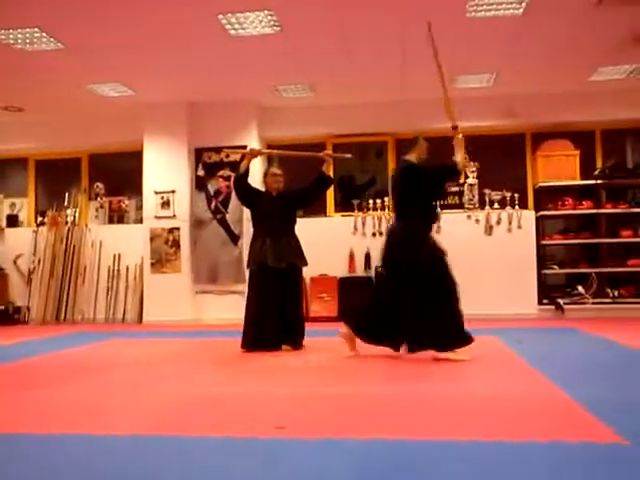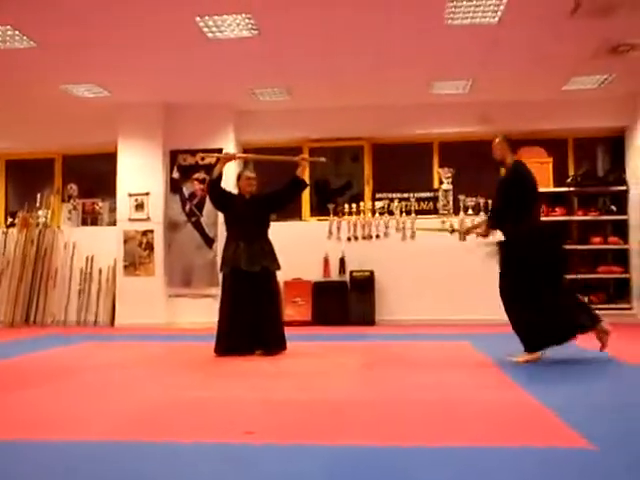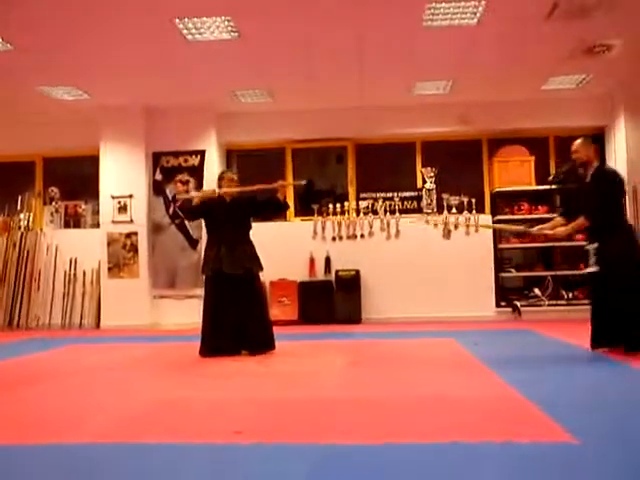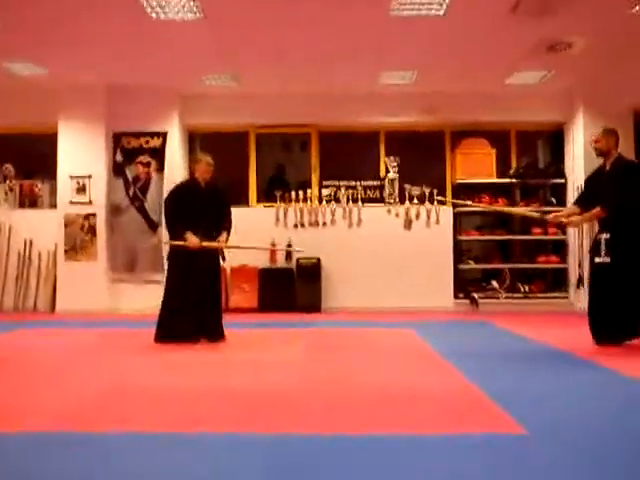
dt=0.4s
person 1, frame 1
left shoulder: (403, 173)
right shoulder: (417, 171)
right elbow: (451, 170)
right wrist: (459, 151)
left hip: (401, 237)
right hip: (415, 238)
left knee: (387, 290)
right knee: (439, 288)
left ankle: (355, 330)
right ankle: (442, 344)
person 1, frame 2
left shoulder: (512, 177)
right shoulder: (523, 174)
left elbow: (499, 212)
right elbow: (503, 212)
left wrist: (483, 228)
right wrist: (479, 227)
left hip: (526, 241)
right hip: (538, 238)
left knee: (517, 294)
right knee: (551, 290)
left ankle: (533, 347)
right ankle: (595, 324)
person 1, frame 3
left shoulder: (608, 178)
right shoulder: (584, 184)
left elbow: (593, 214)
right elbow: (569, 212)
left wrist: (567, 231)
right wrist: (547, 226)
left hip: (618, 242)
right hip: (604, 245)
left knee: (622, 292)
right knee: (604, 293)
right ankle: (616, 339)
person 1, frame 4
right shoulder: (597, 176)
left elbow: (613, 204)
right elbow: (583, 202)
left wrist: (584, 219)
right wrist: (562, 214)
right hip: (606, 236)
right knee: (603, 288)
right ankle: (613, 333)
person 2, frame 1
left shoulder: (292, 198)
right shoulder: (256, 198)
left elbow: (316, 187)
right elbow: (240, 184)
left wrist: (327, 165)
right wrist: (247, 160)
left hip: (288, 253)
right hip: (264, 254)
left knee: (290, 298)
right knee: (262, 299)
left ankle: (290, 339)
right ankle: (260, 341)
person 2, frame 2
left shoulder: (265, 201)
right shoulder: (229, 201)
left elbow: (289, 191)
right elbow: (213, 189)
left wrist: (301, 168)
right wrist: (221, 165)
left hip: (261, 256)
right hip: (237, 257)
left knee: (266, 302)
right knee: (235, 303)
left ankle: (266, 344)
right ankle: (234, 345)
person 2, frame 3
left shoulder: (246, 203)
right shoulder: (209, 204)
left elbow: (268, 208)
right elbow: (188, 211)
left wrist: (280, 195)
right wrist: (197, 200)
left hip: (243, 258)
right hip: (218, 260)
left knee: (251, 301)
right knee: (218, 304)
left ankle: (253, 344)
right ankle: (217, 346)
person 2, frame 4
left shoulder: (215, 192)
right shoulder: (181, 190)
left elbow: (225, 214)
right elbow: (172, 219)
left wrist: (224, 234)
right wrist: (188, 236)
left hip: (208, 247)
right hip: (185, 247)
left knee: (210, 290)
right knee: (180, 289)
left ankle: (209, 332)
right ankle: (172, 333)
person 3, frame 1
left shoulder: (235, 194)
right shoulder: (201, 193)
left elbow: (235, 219)
right elbow: (199, 215)
left hip: (228, 246)
right hip: (205, 247)
left knee: (228, 284)
right knee: (204, 284)
person 3, frame 2
left shoulder: (210, 198)
right shoulder: (175, 195)
left elbow: (209, 222)
right elbow: (174, 218)
left wrist: (207, 200)
left hip: (202, 250)
right hip: (180, 251)
left knee: (202, 286)
right knee: (178, 285)
person 3, frame 3
right shoulder: (160, 196)
left elbow: (194, 224)
right elbow: (157, 220)
left hip: (187, 253)
right hip: (164, 254)
left knee: (186, 288)
right knee: (162, 287)
person 3, frame 4
left shoulder: (157, 180)
right shoulder: (121, 178)
left elbow: (154, 208)
right elbow: (116, 202)
left wrist: (153, 175)
left hip: (147, 238)
right hip: (123, 238)
left knee: (146, 274)
right knee: (121, 272)
